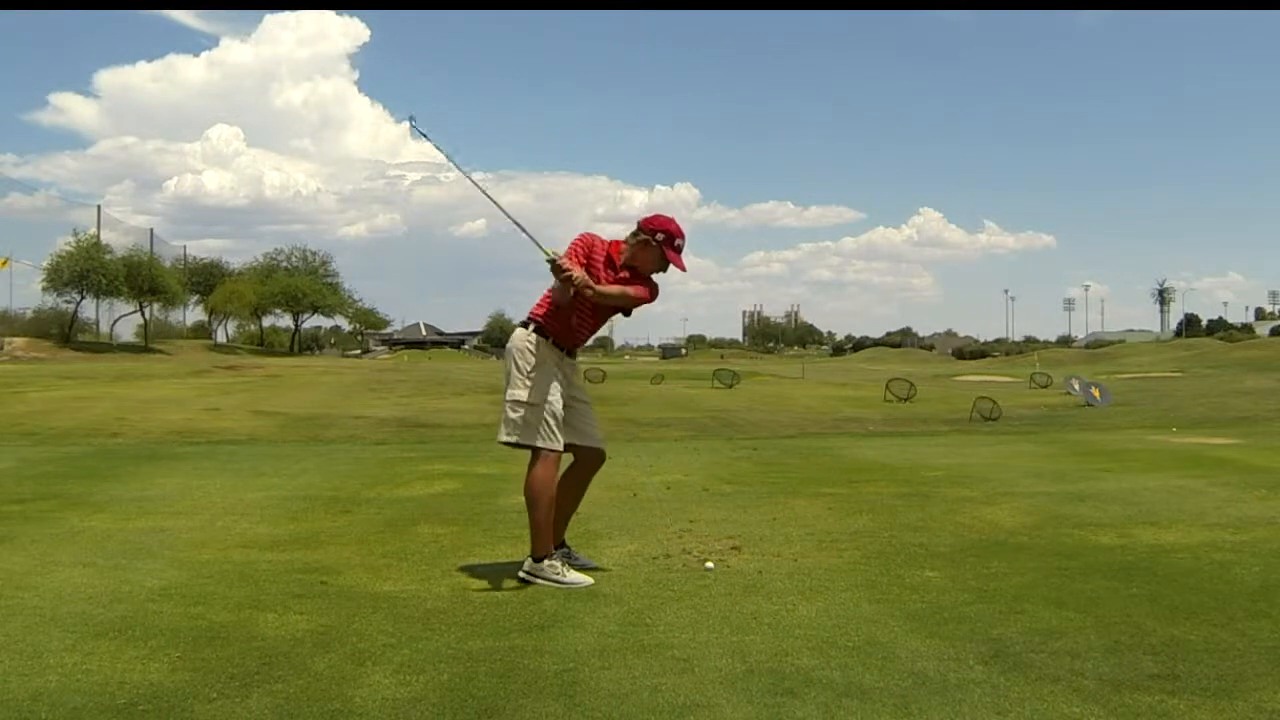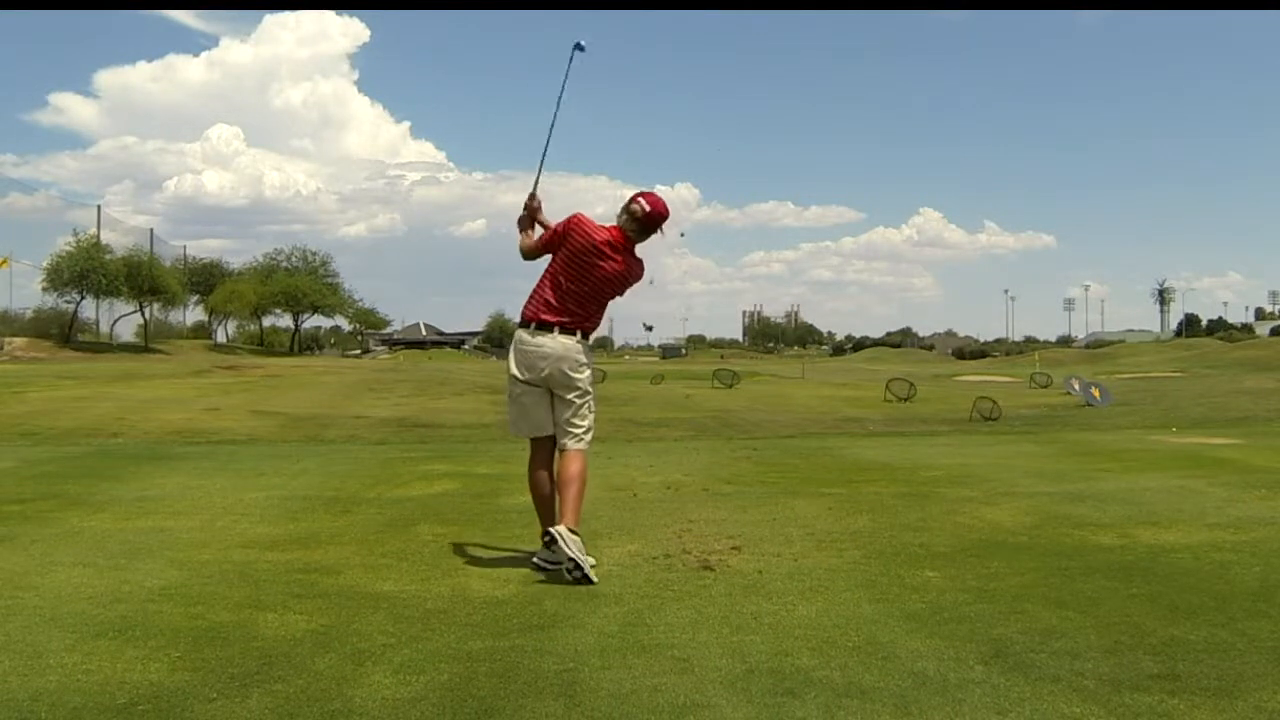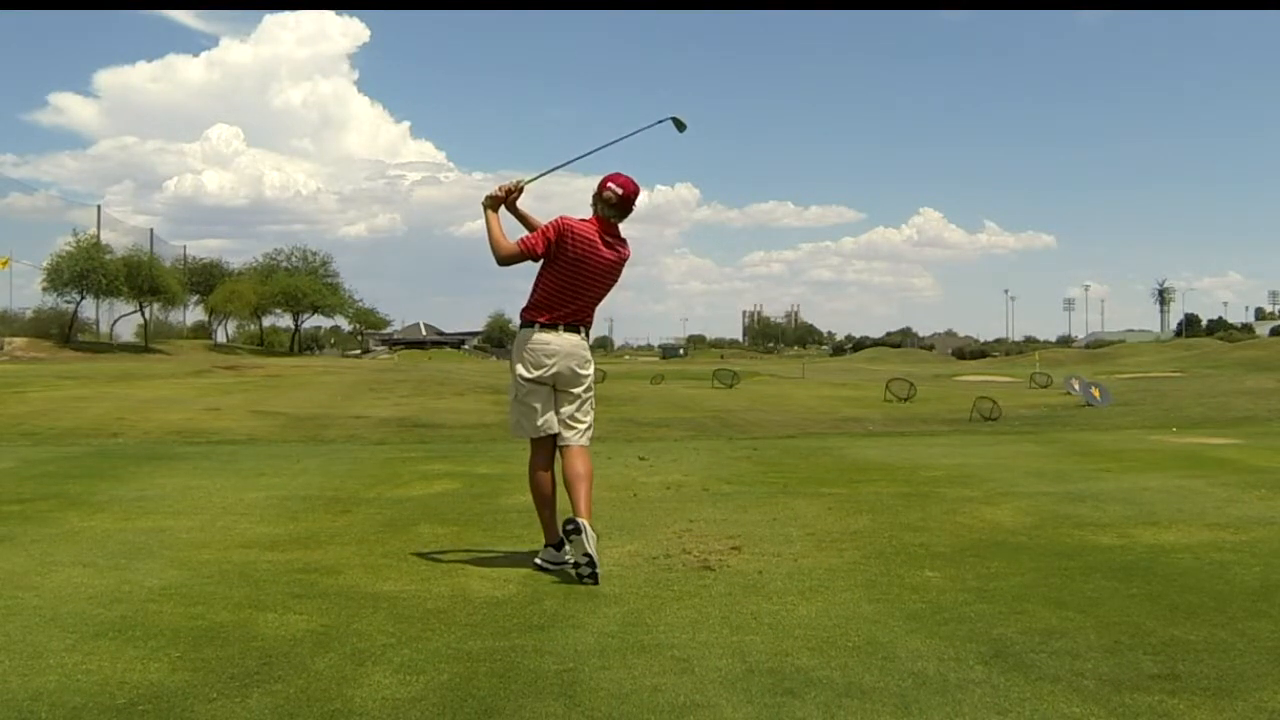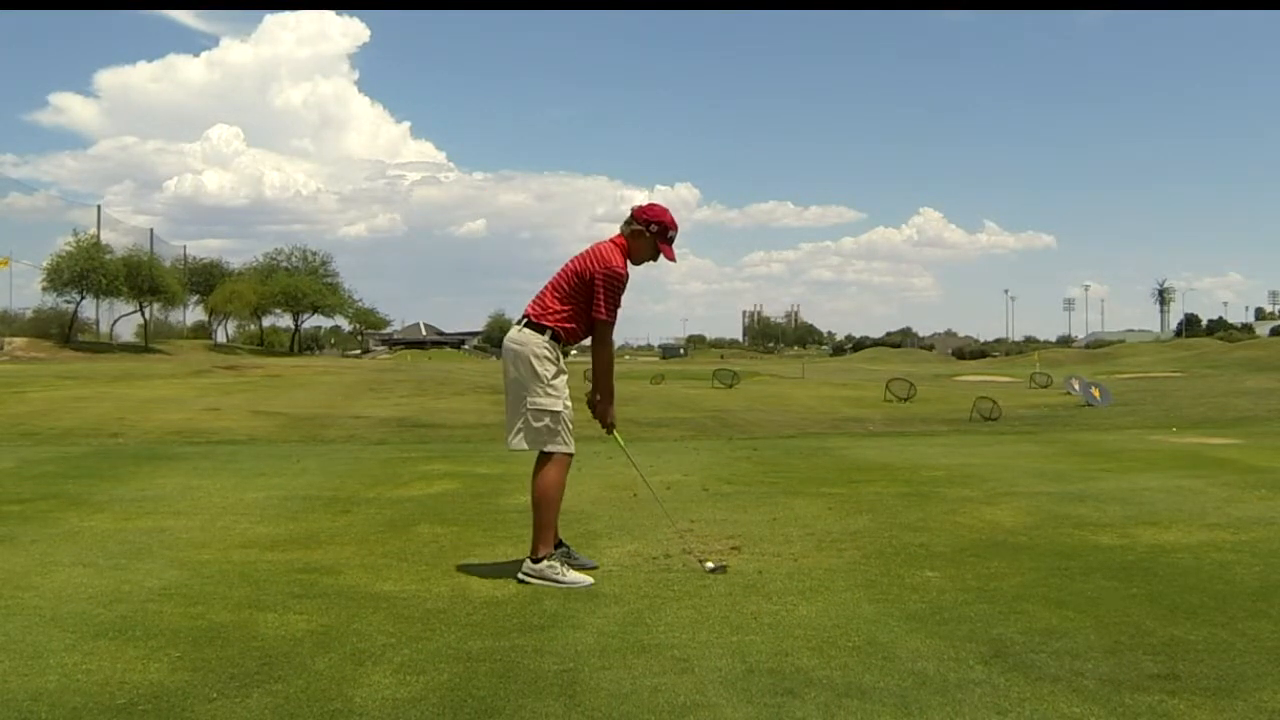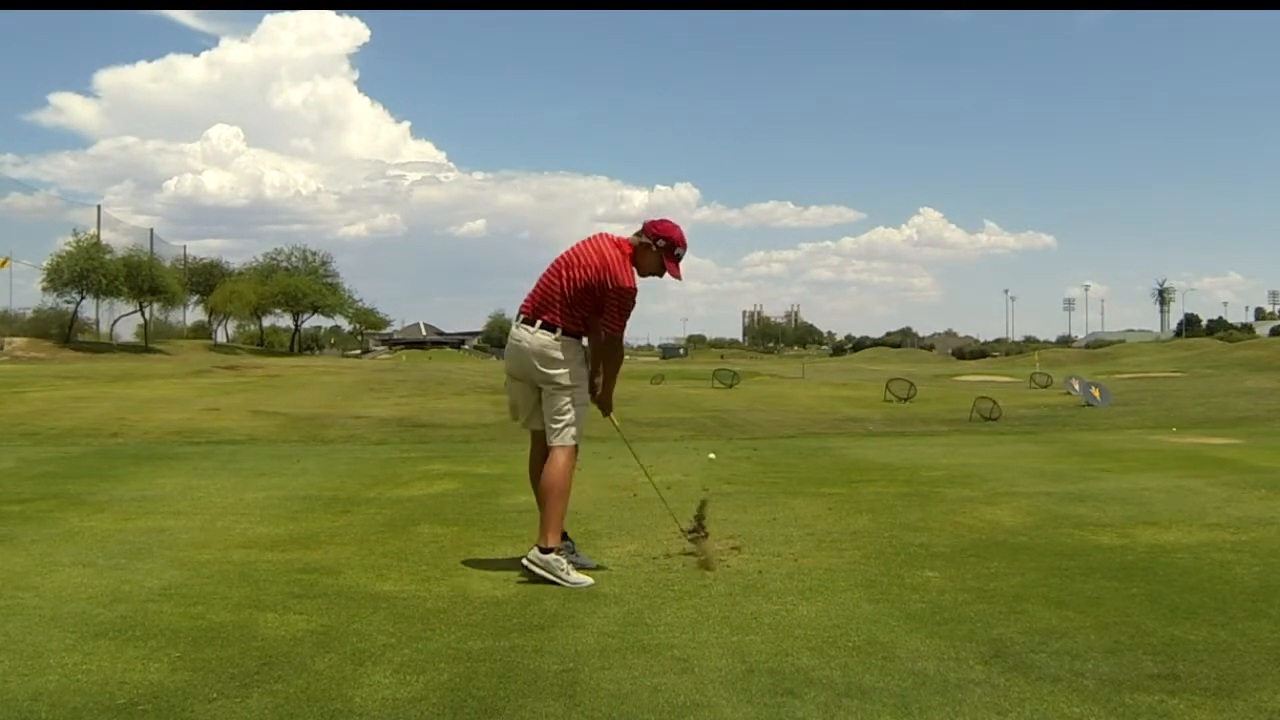
dt=1s
person 1, frame 1
left shoulder: (646, 286)
right shoulder: (590, 244)
left elbow: (620, 295)
right elbow: (560, 291)
left wrist: (590, 285)
right wrist: (568, 277)
left hip: (564, 361)
right hip: (534, 348)
left knee: (591, 455)
right knee: (547, 452)
left ankle: (554, 546)
right ankle: (539, 561)
person 1, frame 2
left shoulder: (579, 225)
right shoulder: (633, 270)
left elbow: (528, 251)
left wrist: (528, 223)
right wrist: (542, 221)
left hip: (529, 341)
right hip: (571, 349)
left knee: (541, 445)
right knee: (574, 445)
left ankle: (550, 544)
right ankle: (565, 529)
person 1, frame 3
left shoulder: (568, 228)
right shoulder: (621, 252)
left elbow: (504, 255)
left wrist: (492, 211)
right wrist: (515, 210)
left hip: (535, 342)
right hip: (576, 346)
left knee: (542, 446)
right knee: (575, 442)
left ankle: (554, 545)
right ankle: (581, 522)
person 1, frame 4
left shoulder: (608, 258)
right shoulder: (612, 265)
left elbow: (600, 336)
right elbow: (602, 340)
left wrist: (597, 390)
right wrist: (605, 400)
left hip: (534, 346)
right hip: (537, 348)
left knee: (555, 449)
right knee: (556, 452)
left ankle: (551, 545)
right ankle: (539, 561)
person 1, frame 5
left shoulder: (602, 241)
right shoulder: (624, 281)
right elbow: (612, 344)
left wrist: (598, 376)
right wrist: (606, 390)
left hip: (521, 335)
right hip: (556, 346)
left knee: (542, 438)
right knee: (563, 444)
left ankle: (553, 536)
right ankle: (547, 550)
